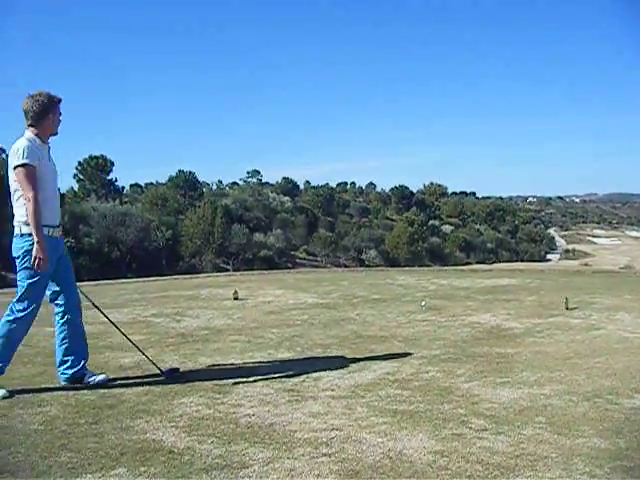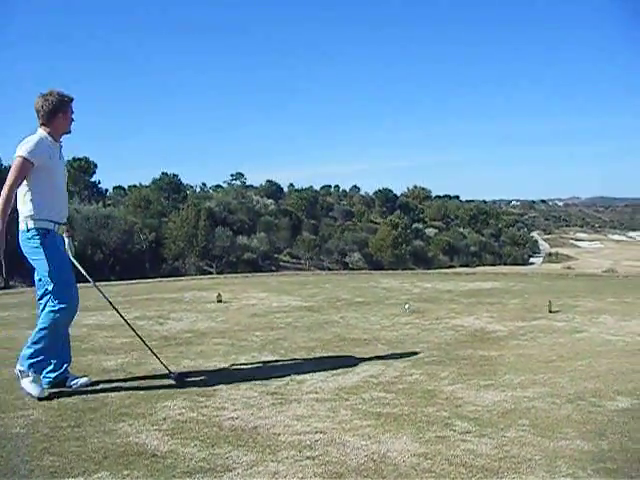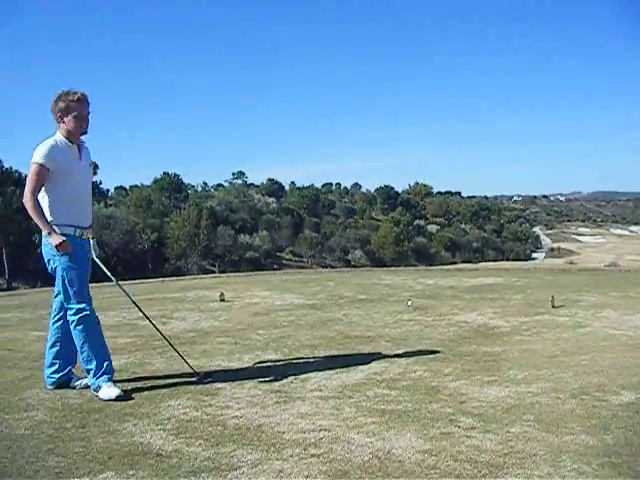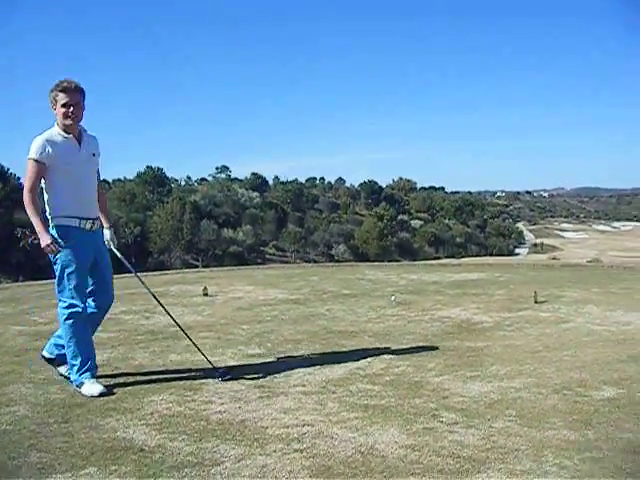
dt=0.3s
person 1, frame 1
left shoulder: (42, 148)
right shoulder: (25, 148)
right elbow: (27, 197)
right wrist: (39, 243)
left hip: (53, 238)
right hip: (34, 241)
left knee: (69, 305)
left ankle: (73, 369)
person 1, frame 2
left shoulder: (55, 148)
right shoulder: (34, 146)
left wrist: (65, 234)
left hip: (53, 234)
right hip: (38, 234)
left knee: (55, 303)
right knee: (64, 301)
left ankle: (55, 372)
right ankle: (29, 364)
person 1, frame 3
left shoulder: (84, 151)
right shoulder: (48, 150)
right elbow: (29, 197)
left wrist: (90, 235)
right wrist: (50, 233)
left hip: (80, 241)
right hip: (61, 242)
left knee: (65, 310)
right knee: (81, 309)
left ankle: (58, 374)
right ankle: (100, 377)
person 1, frame 4
left shoulder: (92, 142)
right shoulder: (44, 144)
right elbow: (29, 192)
left wrist: (107, 226)
right wrist: (43, 232)
left hip: (93, 232)
right hip: (66, 234)
left knee: (102, 298)
right knee: (73, 305)
left ankle: (57, 350)
right ankle: (82, 374)
